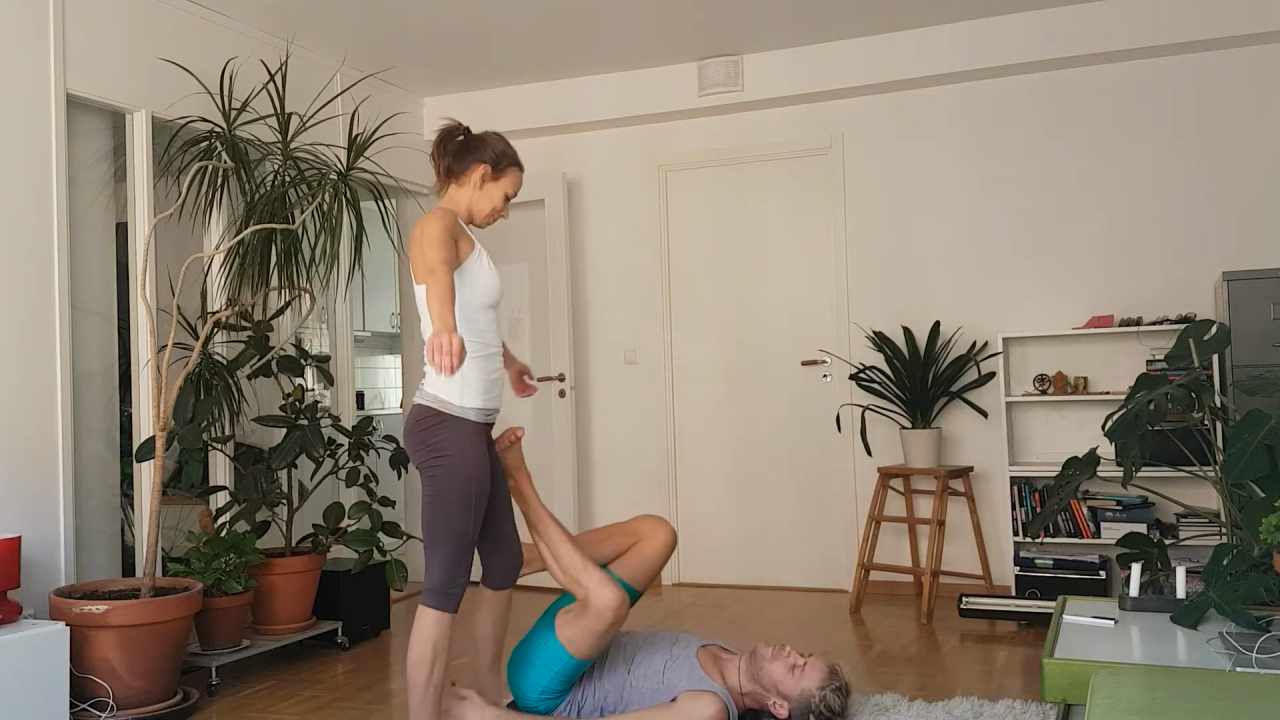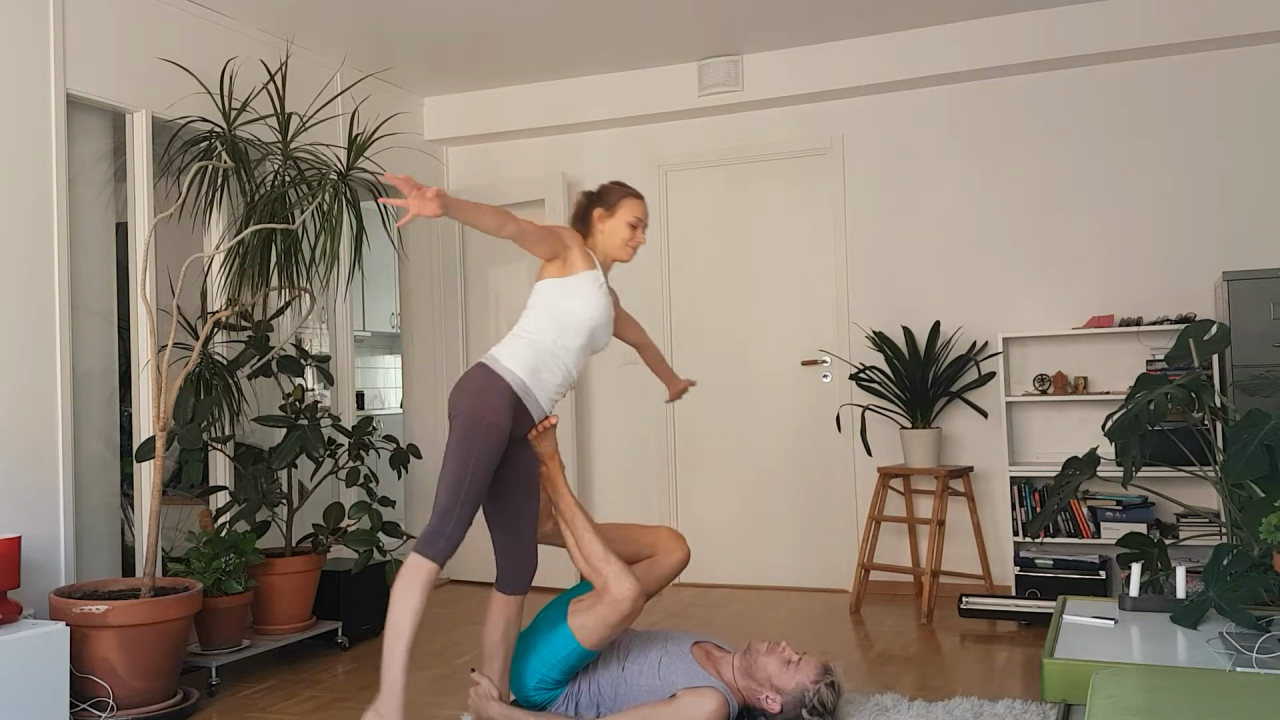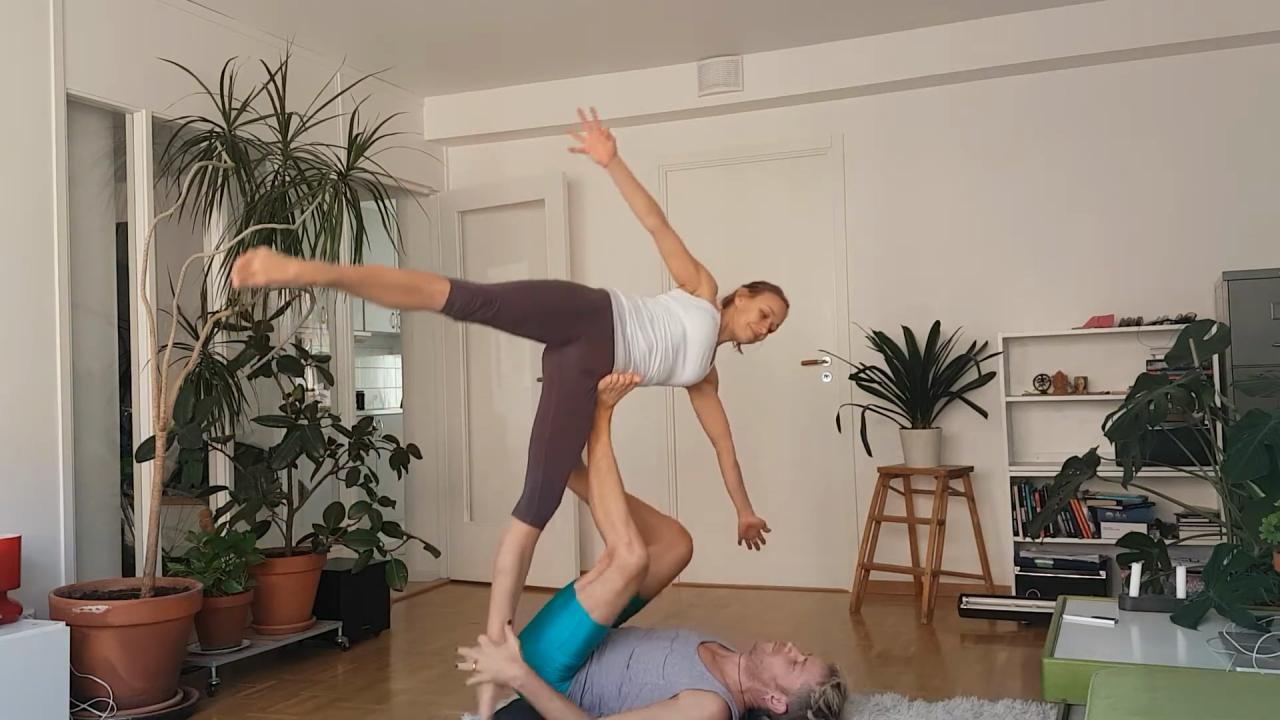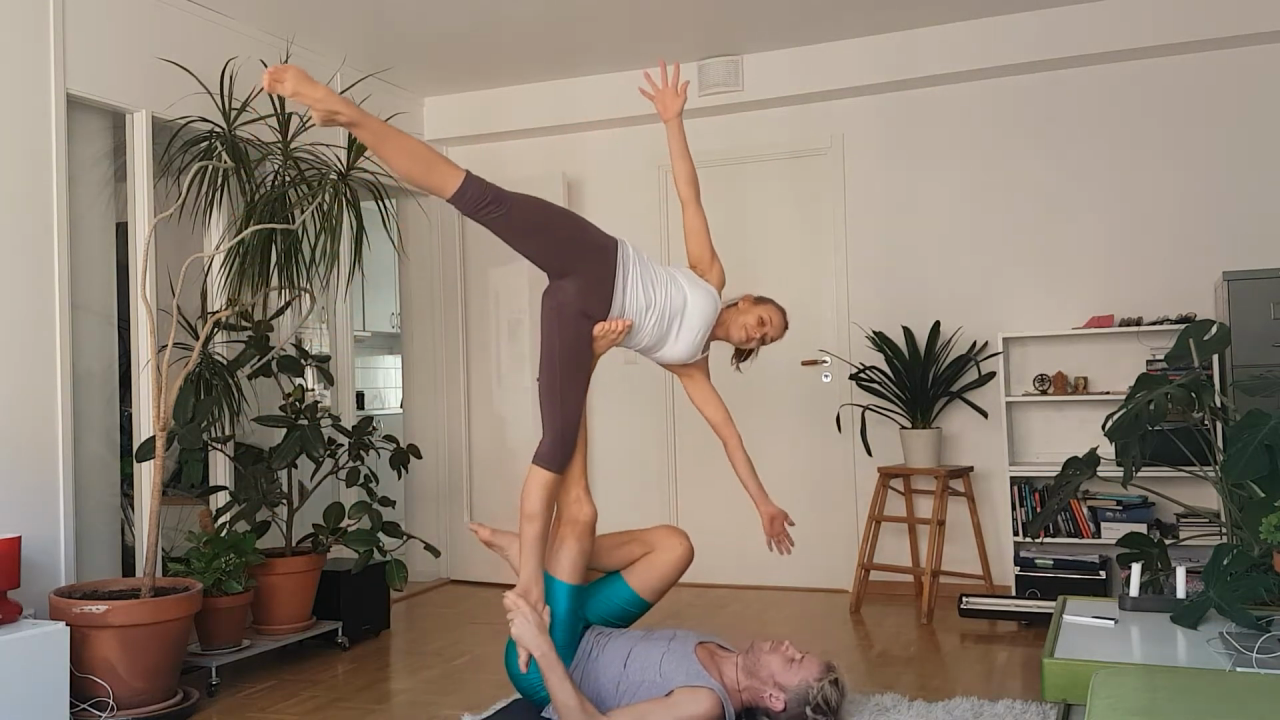
dt=1s
person 1, frame 1
left shoulder: (459, 236)
right shoulder: (438, 224)
right elbow: (437, 278)
left wrist: (508, 361)
right wrist: (445, 327)
left hip: (470, 425)
right hip: (448, 423)
left knee: (504, 563)
right knee: (445, 583)
person 1, frame 2
left shoulder: (604, 290)
right shoulder: (565, 249)
left elbow: (634, 333)
right elbow: (508, 224)
left wrist: (669, 378)
right wrist: (445, 205)
left hip: (521, 422)
right hip: (492, 391)
left knee: (517, 571)
right knee: (443, 532)
person 1, frame 3
left shoulder: (704, 373)
right shoulder: (702, 289)
left elbow: (723, 440)
right elbow: (658, 227)
left wrist: (744, 509)
right wrist: (613, 164)
left hip: (592, 366)
right hip: (591, 318)
left knee: (537, 505)
right knee: (465, 298)
left ankle: (495, 645)
right ankle: (309, 270)
person 1, frame 4
left shoulder: (690, 361)
right shoulder: (712, 277)
left elbow: (726, 427)
right elbow: (689, 195)
left wrist: (765, 504)
right wrist: (673, 123)
left hip: (581, 311)
right hip: (595, 260)
left knee: (558, 441)
right knee: (482, 196)
right ankle: (346, 110)
person 2, frame 1
right shoulder: (731, 664)
left hip: (542, 687)
right hip: (580, 660)
left knee: (608, 600)
right knee: (656, 534)
left ankle: (522, 487)
right ankle: (526, 558)
person 2, frame 2
right shoulder: (731, 665)
left hip: (543, 678)
right hip: (565, 648)
left knee: (624, 591)
right knee: (671, 548)
left ankle: (552, 475)
right ankle: (548, 524)
person 2, frame 3
right shoulder: (731, 664)
left wrist: (517, 676)
left hip: (546, 667)
right hip: (587, 650)
left knee: (630, 556)
right knee: (674, 544)
left ankle: (599, 421)
person 2, frame 4
right shoulder: (730, 663)
left wrist: (542, 647)
left hip: (543, 671)
right hip: (587, 641)
left knee: (579, 514)
right knee: (672, 544)
